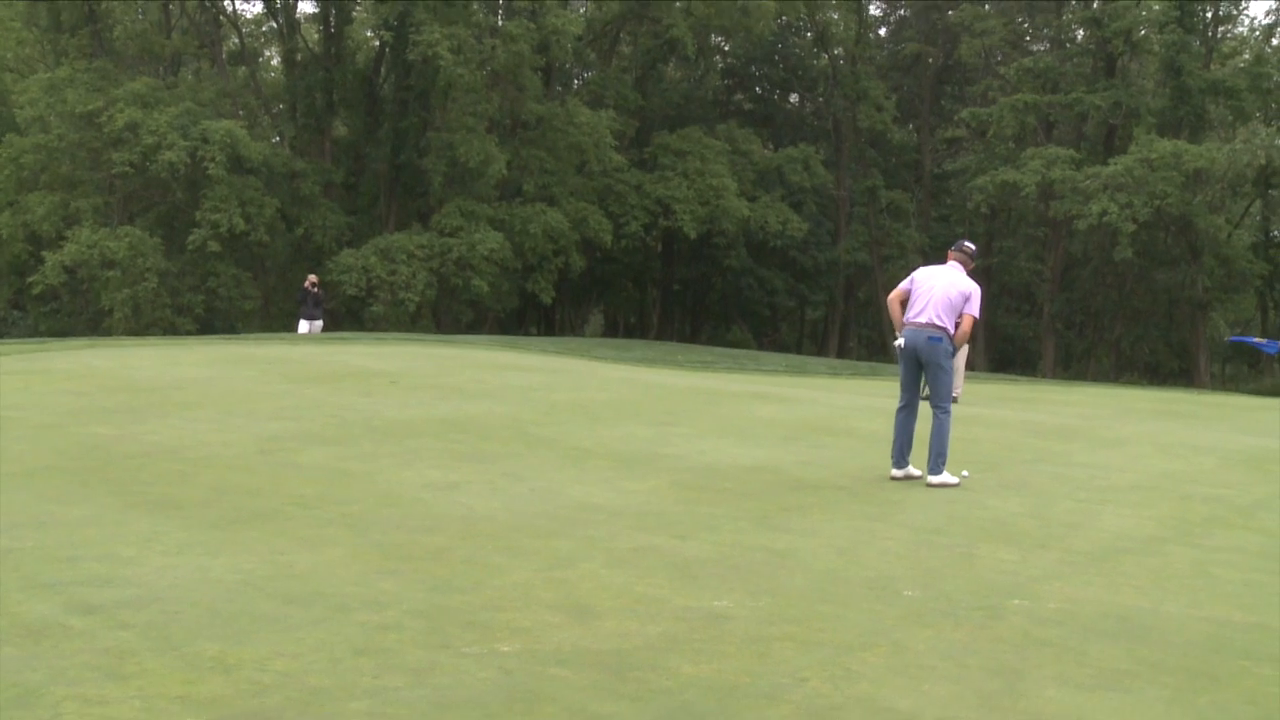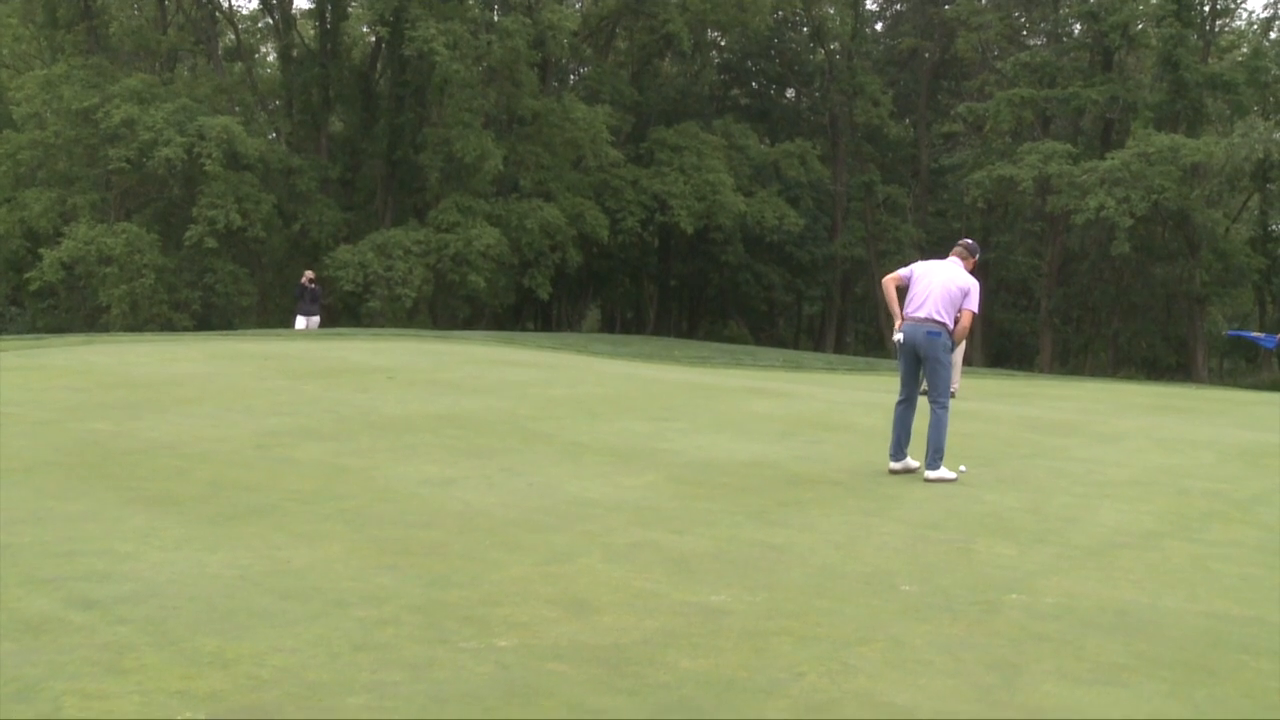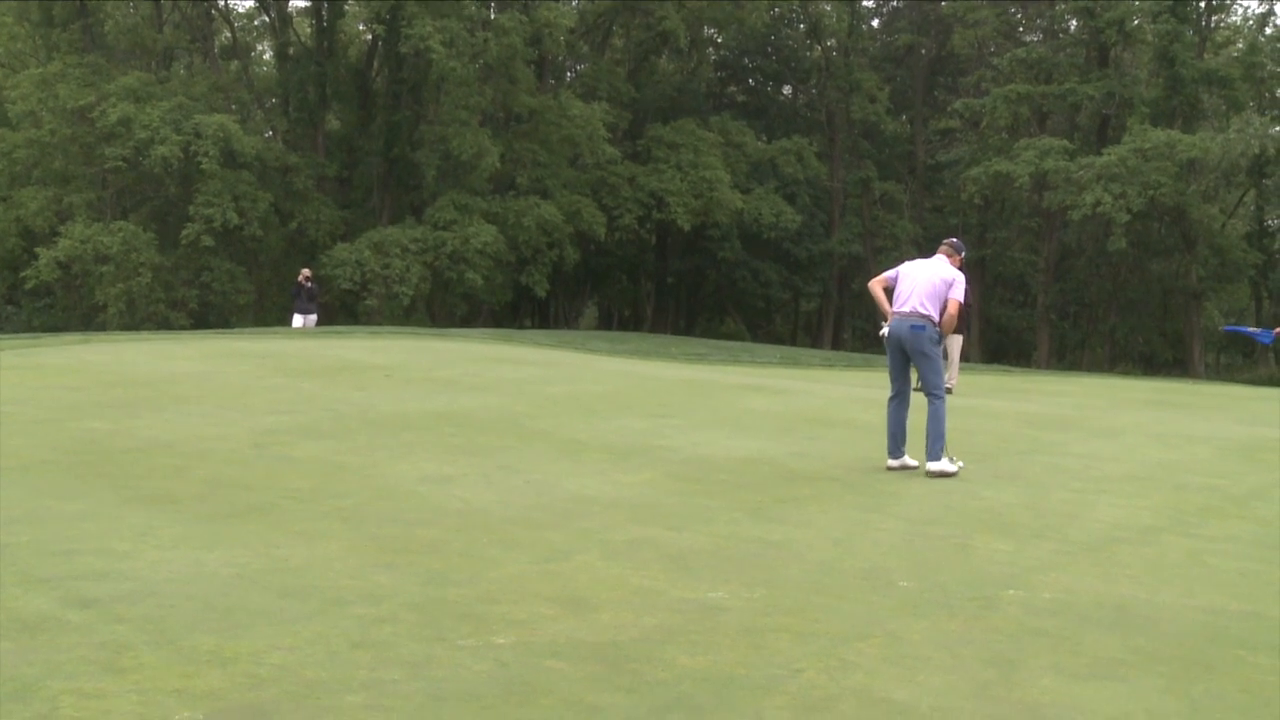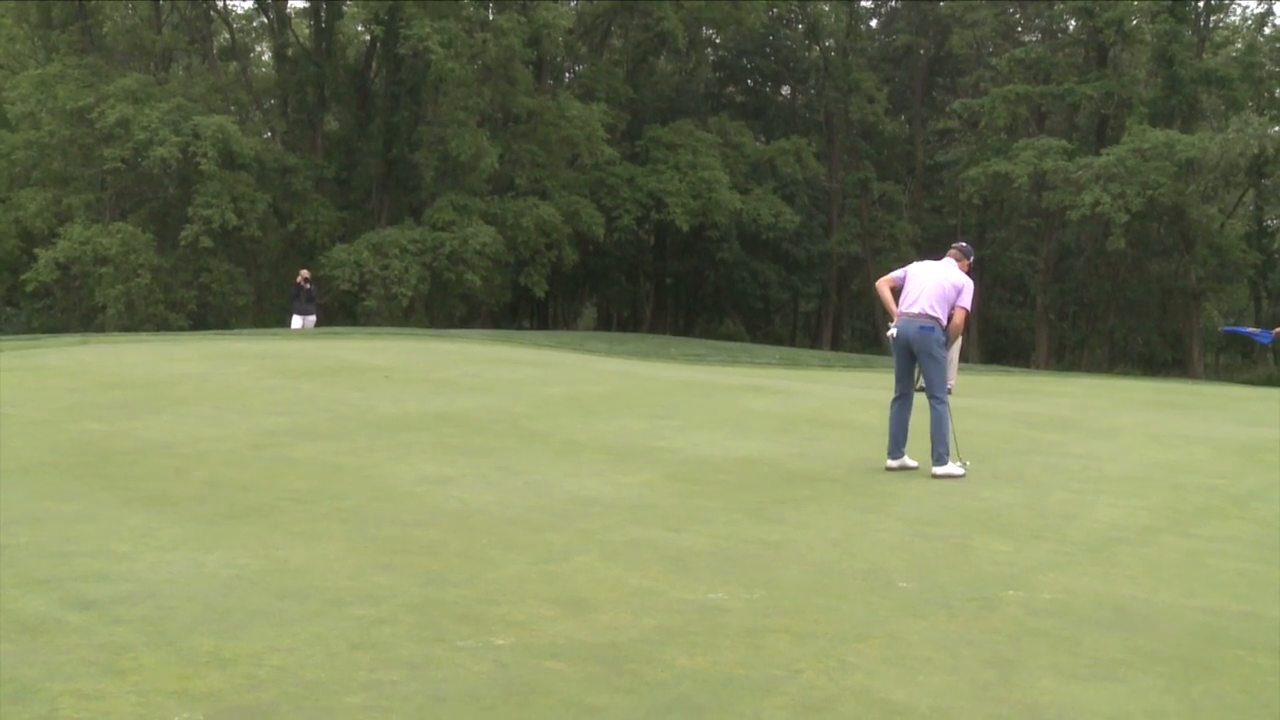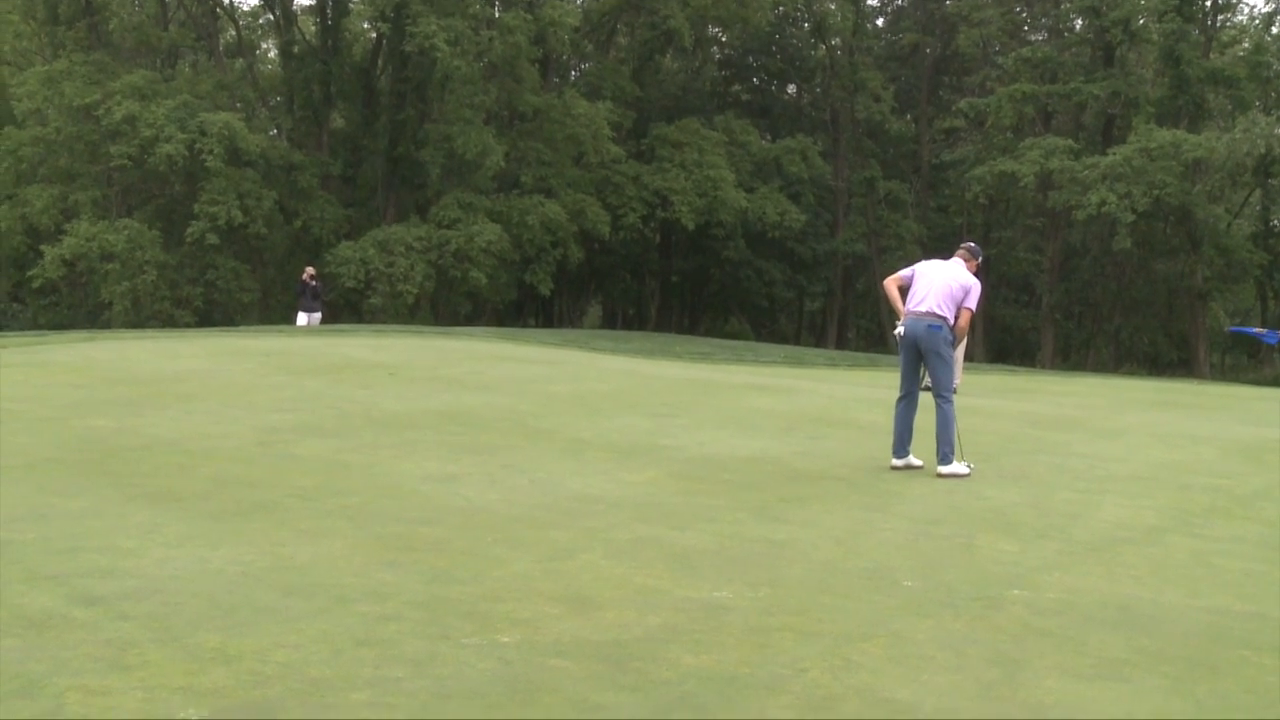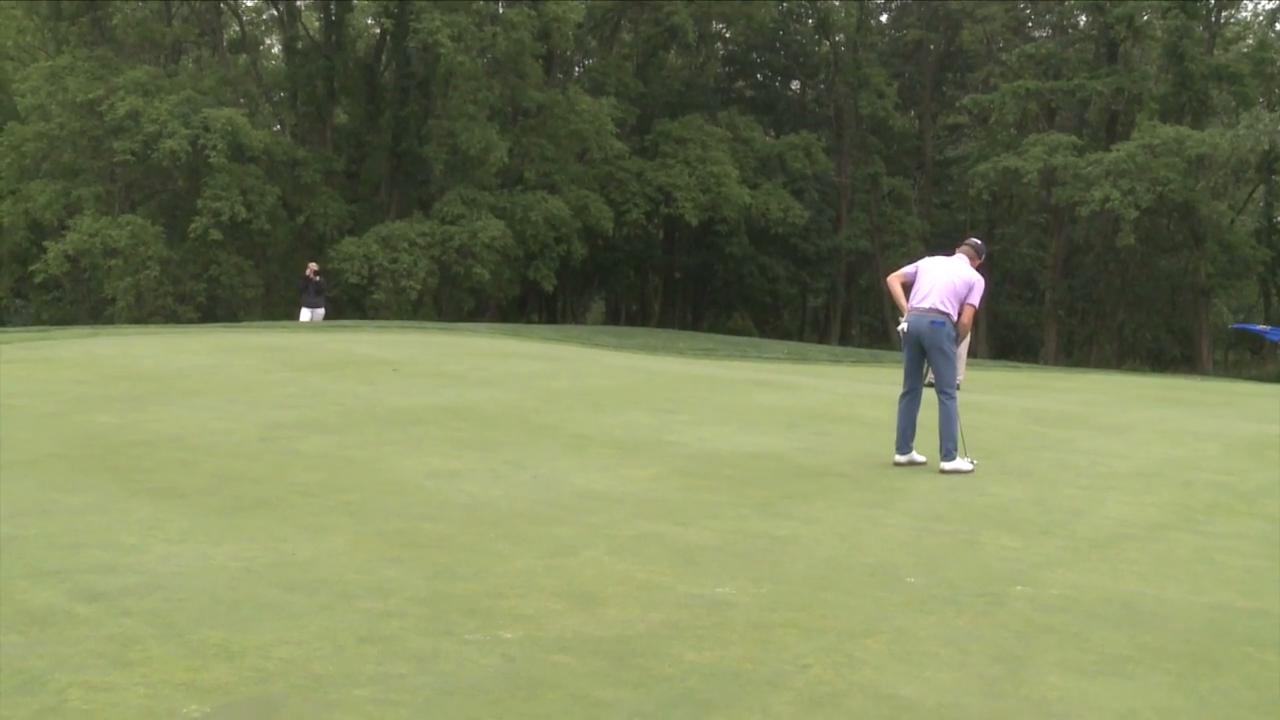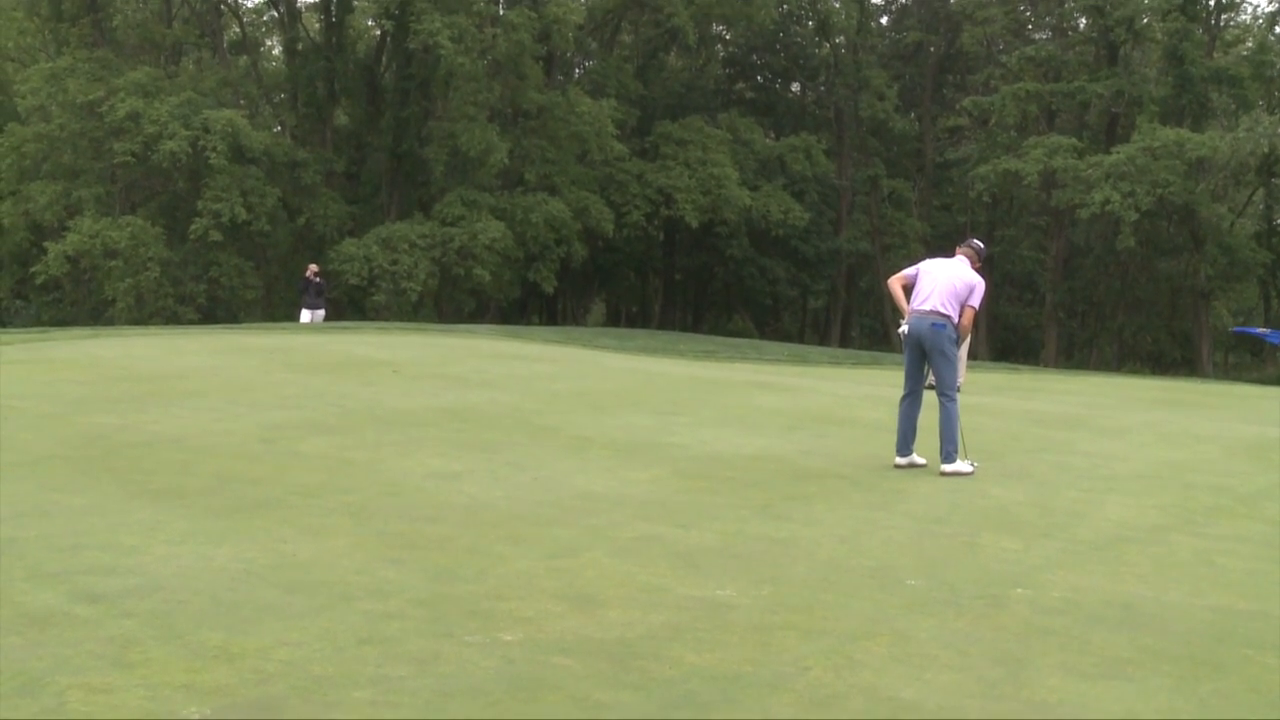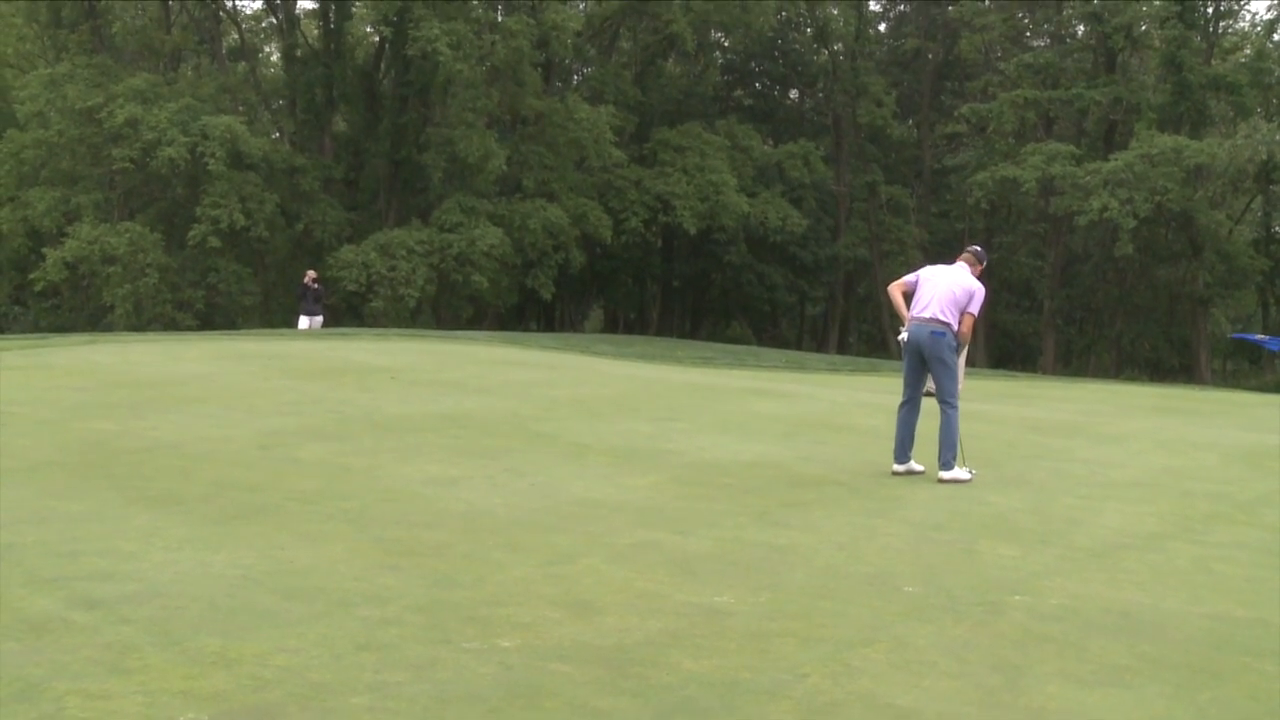
dt=0.4s
person 1, frame 1
left shoulder: (923, 271)
right shoulder: (971, 286)
left elbow: (892, 299)
right elbow: (964, 329)
left wrist: (903, 334)
right wrist: (951, 353)
left hip: (909, 337)
right hip: (936, 341)
left knee: (907, 403)
right knee: (941, 409)
left ankle: (900, 465)
right ankle: (936, 472)
person 1, frame 2
left shoulder: (923, 266)
right shoulder: (969, 281)
left elbow: (888, 281)
right elbow: (964, 325)
left wrist: (898, 318)
right wrist: (949, 347)
left hip: (908, 331)
right hip: (935, 336)
left knee: (906, 396)
right knee: (939, 403)
left ankle: (898, 457)
right ankle: (934, 466)
person 1, frame 3
left shoulder: (910, 265)
right shoulder: (955, 274)
left elbow: (874, 284)
right elbow: (951, 313)
left wrist: (890, 315)
right wrist: (939, 339)
left hip: (895, 327)
right hip: (921, 329)
left knee: (898, 393)
right knee: (936, 395)
left ankle: (896, 455)
right ankle: (935, 458)
person 1, frame 4
left shoulder: (918, 265)
right shoulder: (964, 279)
left elbow: (882, 283)
right elbow: (957, 322)
left wrist: (896, 316)
right wrist: (946, 346)
left hip: (902, 327)
right hip: (929, 331)
left knee: (902, 394)
right knee: (937, 399)
left ankle: (895, 456)
right ankle: (941, 462)
person 1, frame 5
left shoulder: (926, 264)
right shoulder: (972, 281)
left elbow: (890, 282)
right elbow: (962, 324)
left wrist: (903, 315)
right wrist: (952, 348)
left hip: (909, 326)
right hip: (936, 330)
left knee: (907, 393)
right knee: (943, 398)
left ankle: (900, 455)
right ankle: (946, 462)
person 1, frame 6
left shoulder: (929, 261)
right shoulder: (975, 277)
left elbow: (893, 279)
right elbow: (965, 320)
left wrist: (906, 311)
right wrist: (955, 343)
left hip: (912, 322)
right hip: (939, 326)
left knee: (910, 389)
right knee: (946, 394)
left ankle: (903, 451)
right ankle: (949, 458)
person 1, frame 7
left shoulder: (930, 263)
right shoulder: (976, 279)
left elbow: (894, 282)
right elbow: (965, 323)
left wrist: (907, 314)
right wrist: (956, 346)
left hip: (914, 325)
right hip: (940, 328)
left knee: (911, 392)
right knee: (947, 396)
left ankle: (904, 453)
right ankle: (949, 460)
person 1, frame 8
left shoulder: (930, 269)
right shoulder: (975, 285)
left elbow: (894, 288)
right elbow: (965, 329)
left wrist: (907, 321)
right wrist: (957, 354)
left hip: (913, 332)
right hip: (939, 336)
left knee: (910, 399)
right knee: (948, 404)
left ankle: (902, 460)
right ankle: (947, 467)
